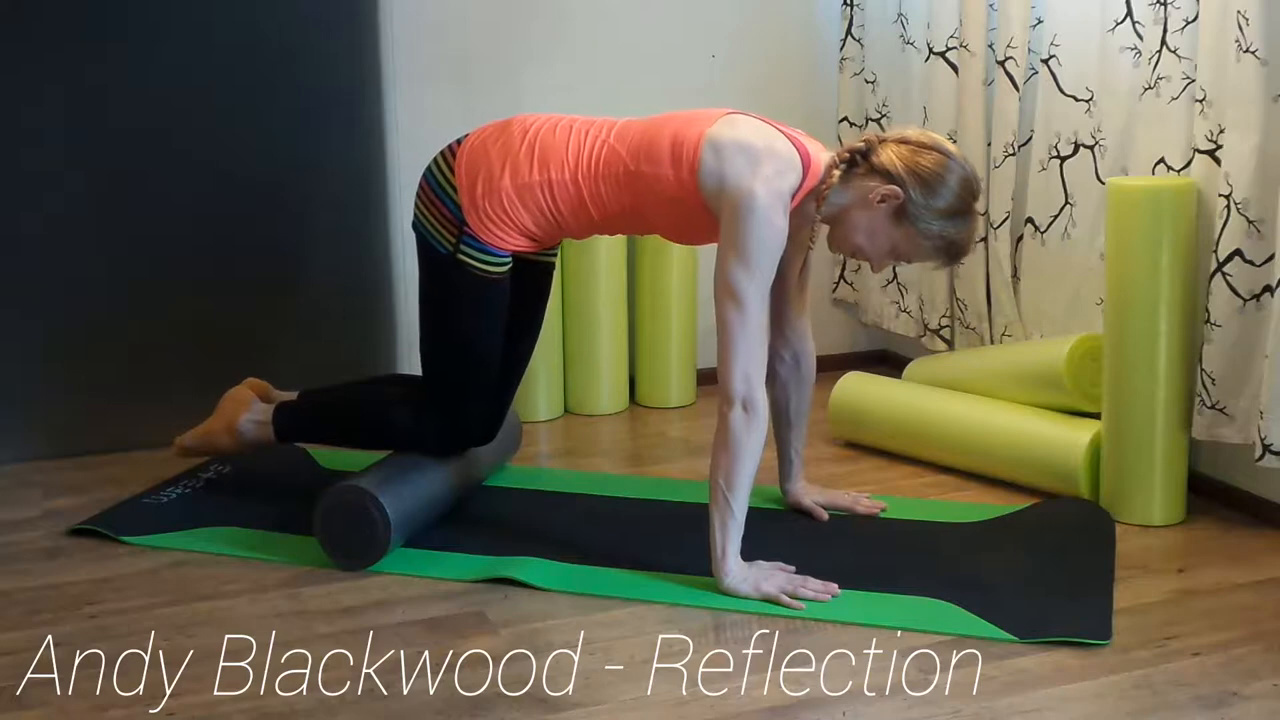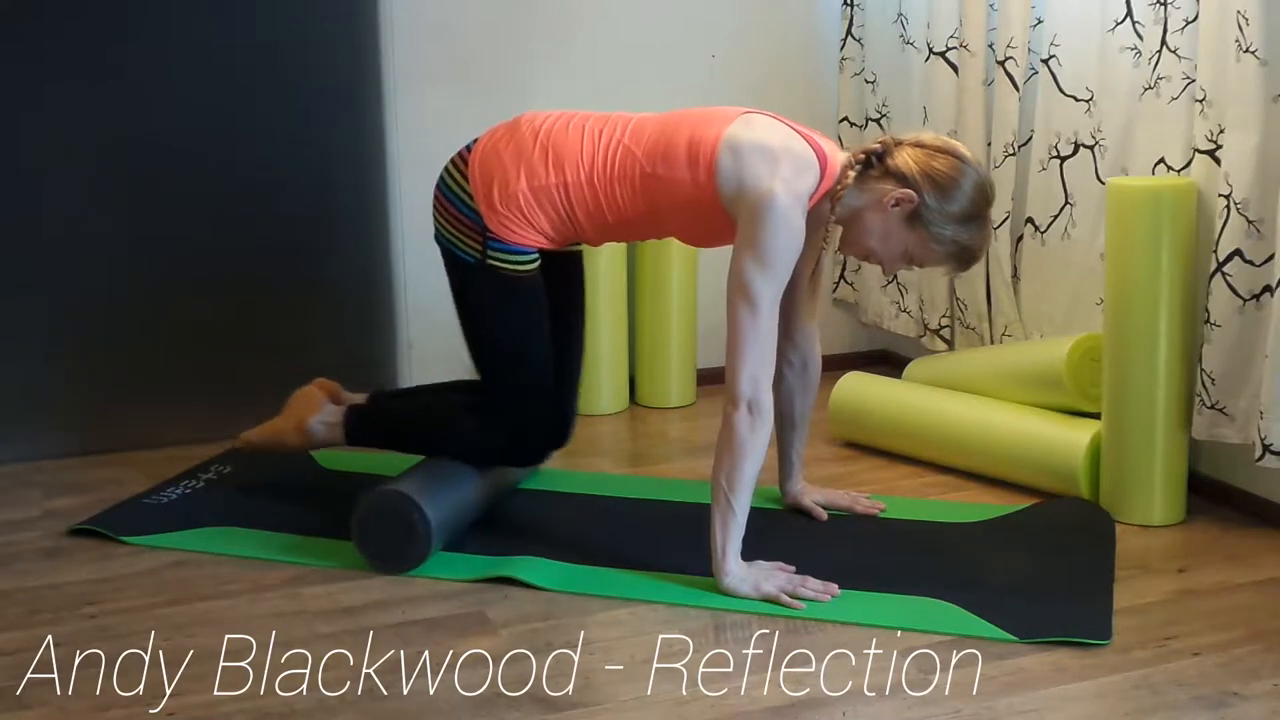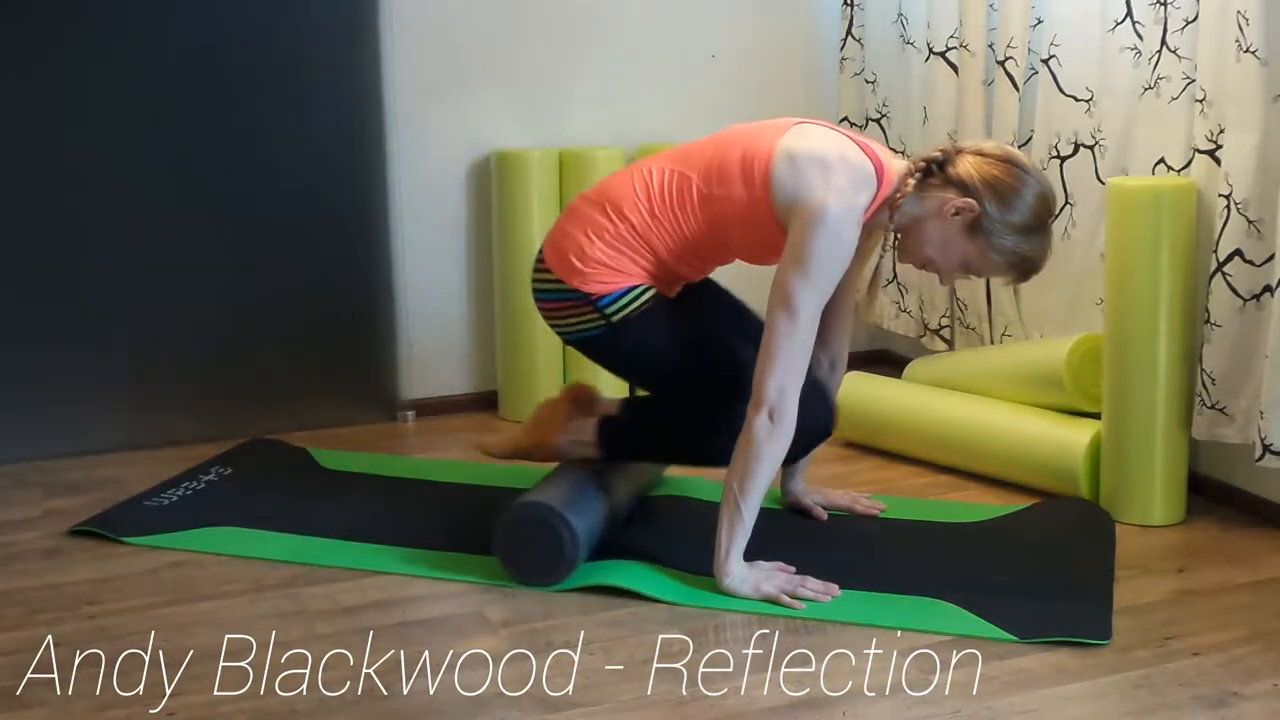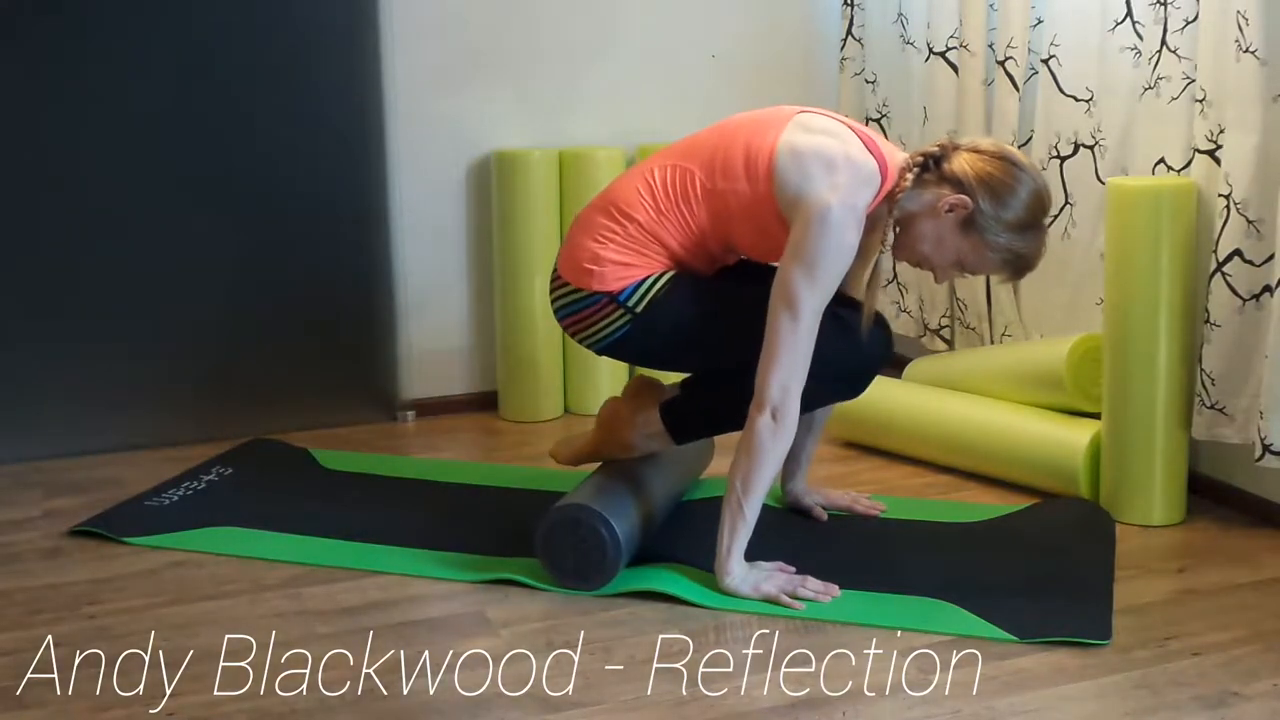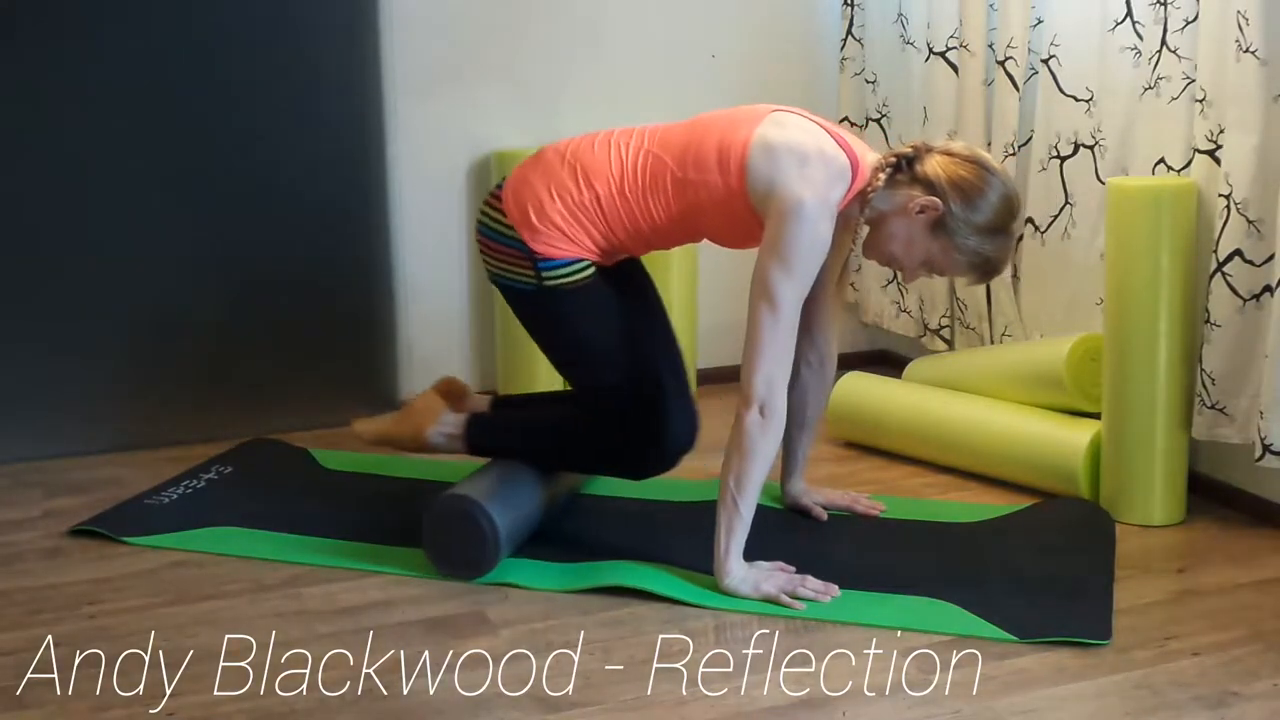
dt=1s
person 1, frame 1
left shoulder: (807, 184)
right shoulder: (766, 192)
left elbow: (790, 343)
right elbow: (742, 392)
left wrist: (794, 480)
right wrist: (728, 564)
left hip: (521, 204)
right hip: (476, 197)
left knee: (476, 419)
right knee: (451, 420)
left ankle: (276, 402)
right ankle: (258, 419)
person 1, frame 2
left shoulder: (823, 186)
right shoulder: (782, 195)
left elbow: (798, 348)
right elbow: (749, 394)
left wrist: (792, 481)
right wrist: (728, 564)
left hip: (536, 199)
right hip: (494, 201)
left knee: (544, 419)
right knee: (525, 432)
left ankle: (346, 405)
right ankle: (327, 422)
person 1, frame 3
left shoulder: (881, 188)
right shoulder: (838, 204)
left elbow: (829, 347)
right elbow: (771, 404)
left wrist: (792, 480)
right wrist: (729, 564)
left hip: (644, 261)
right hip: (590, 276)
left knee: (803, 401)
right knee: (798, 413)
left ankle: (600, 421)
right ankle: (584, 433)
person 1, frame 4
left shoulder: (882, 180)
right shoulder: (840, 199)
left elbow: (816, 357)
right elbow: (777, 396)
left wrist: (795, 481)
right wrist: (732, 566)
left hip: (657, 262)
right hip: (610, 283)
left knee: (842, 341)
right knee: (856, 347)
left ankle: (657, 410)
right ankle: (644, 425)
person 1, frame 5
left shoulder: (852, 185)
right shoulder: (813, 197)
left elbow: (815, 350)
right elbow: (761, 396)
left wrist: (794, 482)
right wrist: (731, 565)
left hip: (582, 218)
right hip: (539, 227)
left knee: (660, 422)
right knee: (649, 440)
left ankle: (473, 408)
right ankle: (446, 429)
